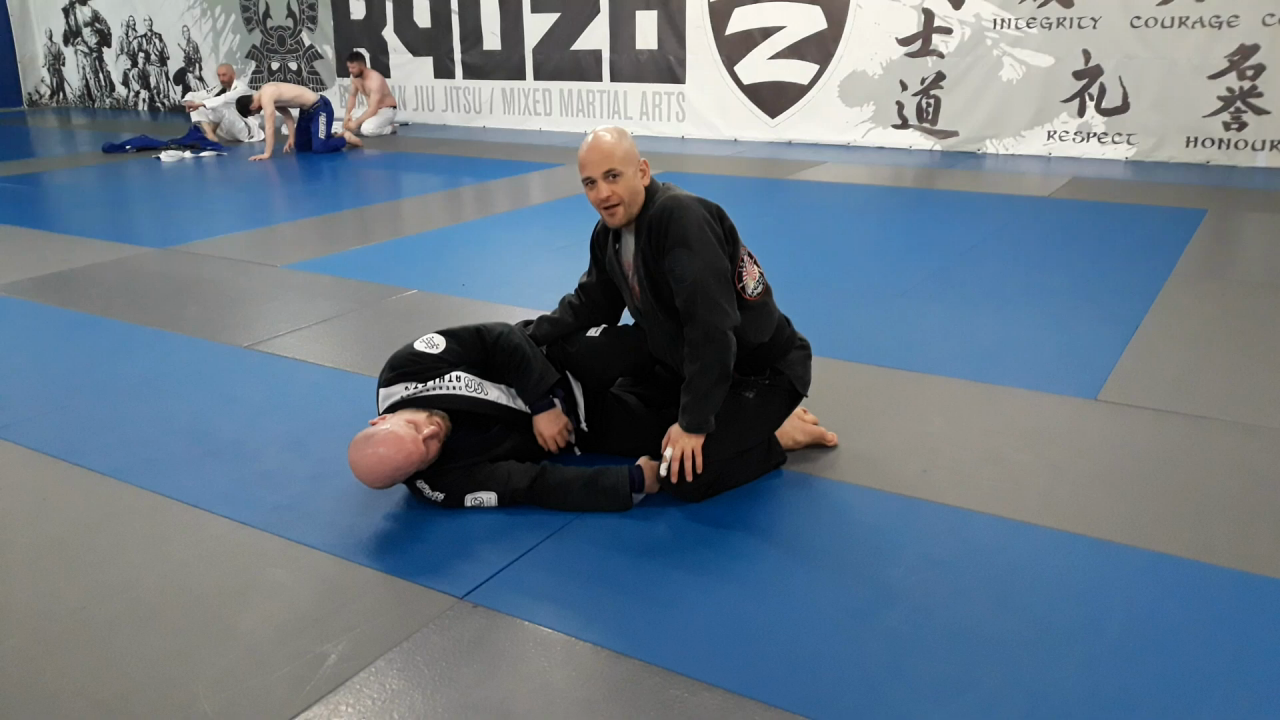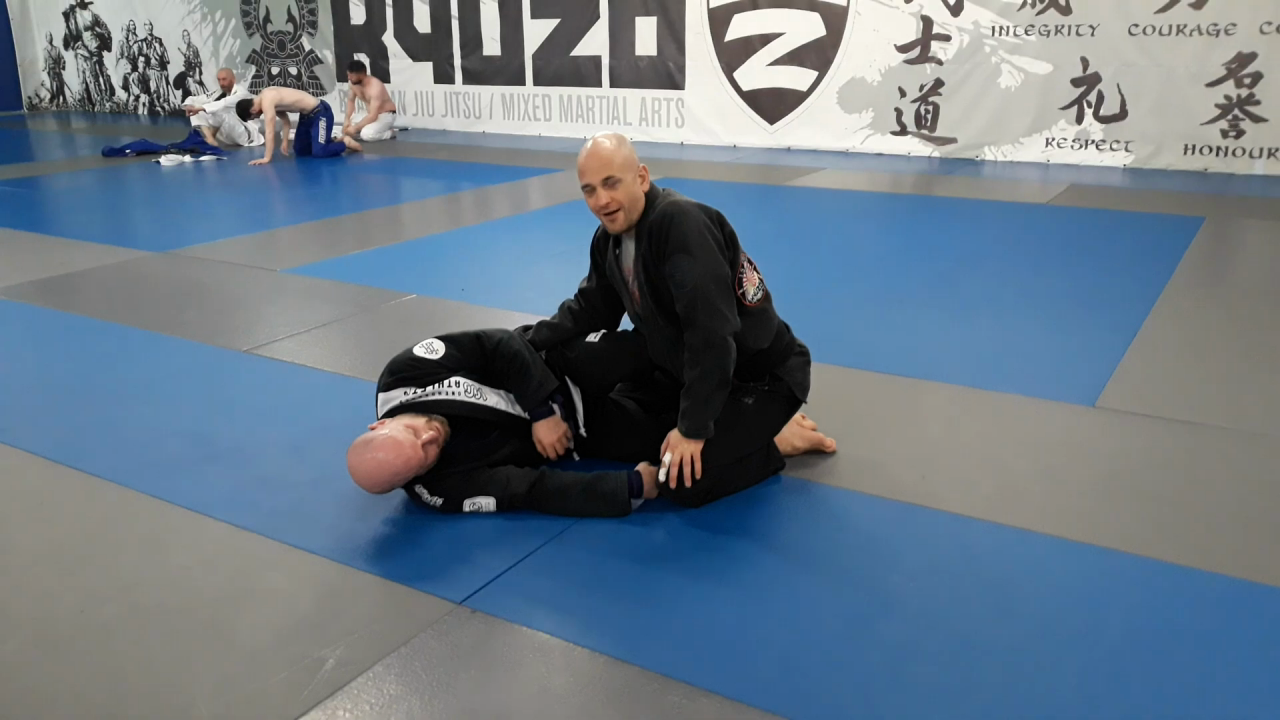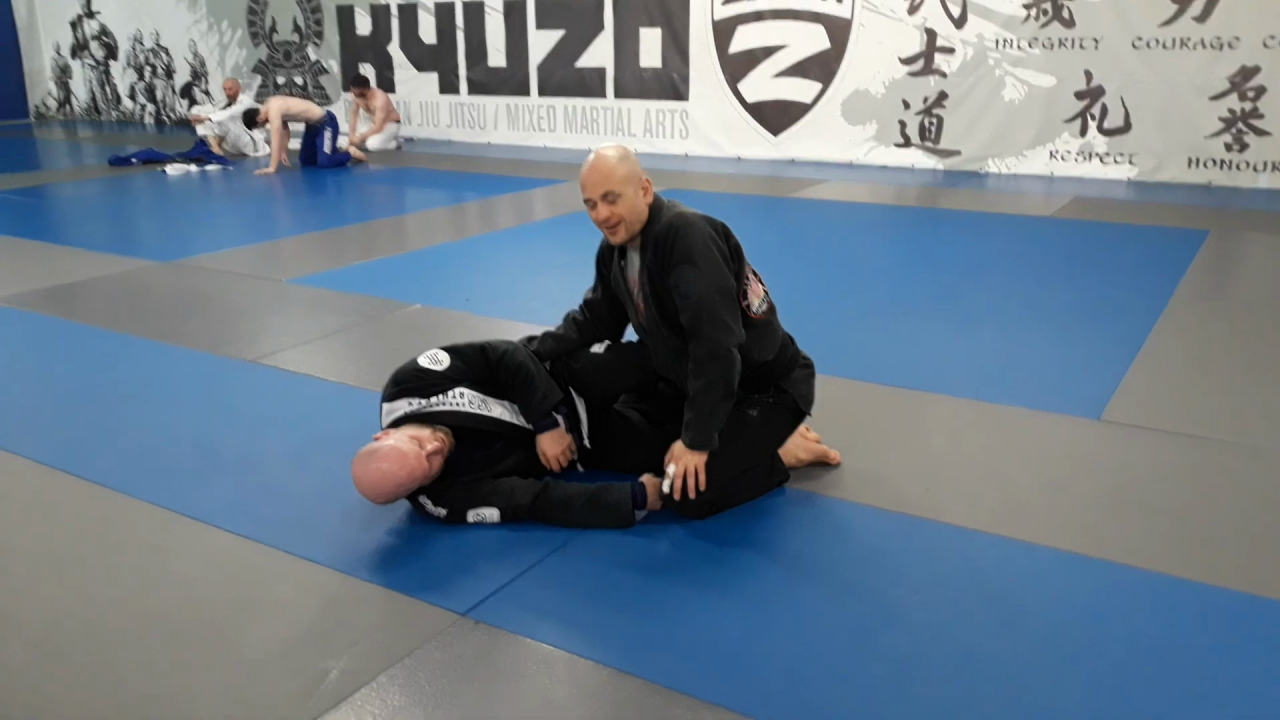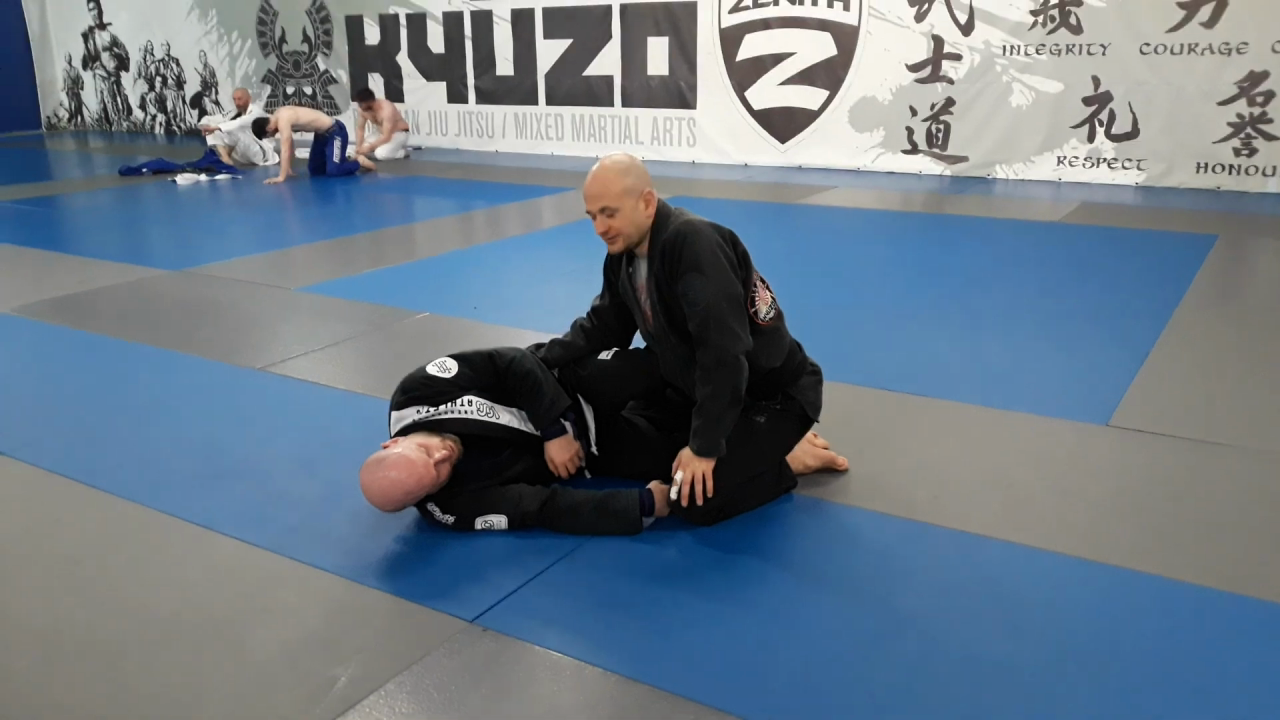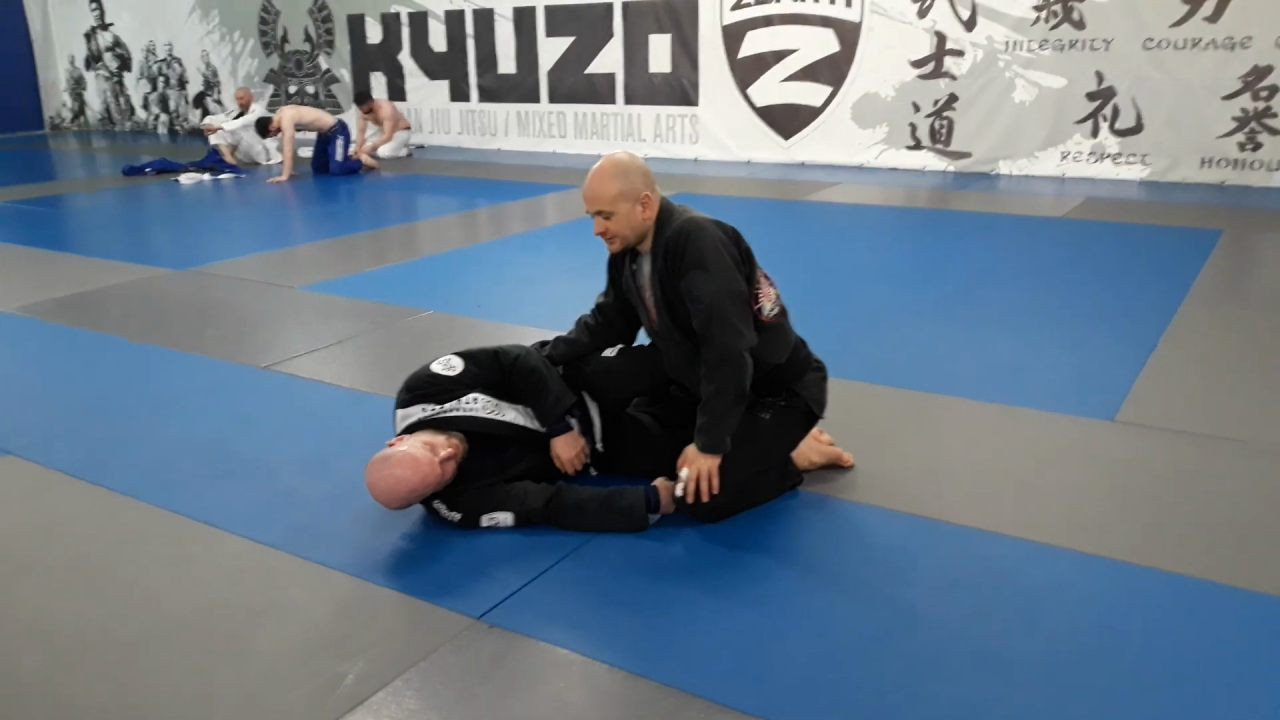
dt=0.1s
person 1, frame 1
left shoulder: (408, 366)
right shoulder: (446, 483)
left elbow: (500, 339)
right elbow: (538, 486)
left wrist: (543, 402)
right wrist: (638, 479)
person 1, frame 2
left shoulder: (407, 371)
right shoulder: (444, 490)
left elbow: (498, 345)
right elbow: (536, 491)
left wrist: (541, 408)
right wrist: (637, 486)
person 1, frame 3
left shoulder: (410, 384)
right shoulder: (450, 501)
left elbow: (504, 356)
right elbow: (542, 502)
left wrist: (546, 422)
right wrist: (642, 497)
left hip: (564, 379)
right hip: (585, 439)
person 1, frame 4
left shoulder: (420, 391)
right shoulder: (458, 508)
left elbow: (511, 364)
right elbow: (549, 509)
left wrist: (554, 428)
right wrist: (649, 504)
left hip: (572, 388)
right hip: (592, 446)
person 1, frame 5
left shoulder: (424, 389)
right shoulder: (462, 505)
left elbow: (515, 361)
right elbow: (554, 506)
left wrist: (560, 426)
right wrist: (655, 502)
left hip: (577, 384)
right hip: (596, 442)
person 2, frame 1
left shoulder: (682, 220)
right shoulder: (609, 232)
left elbow: (711, 329)
right elbow: (590, 303)
left wrist: (693, 422)
right wrist: (527, 337)
left hip: (758, 366)
left knee: (687, 480)
left ankle: (781, 431)
person 2, frame 2
left shoulder: (683, 226)
right shoulder: (609, 237)
left elbow: (711, 334)
right elbow: (590, 308)
left wrist: (693, 428)
right wrist: (527, 341)
left hip: (757, 373)
left knee: (685, 485)
left ankle: (779, 437)
person 2, frame 3
left shoulder: (687, 237)
right shoulder: (615, 246)
left elbow: (716, 346)
right elbow: (596, 319)
left wrist: (697, 440)
right wrist: (531, 352)
left hip: (763, 385)
left knee: (689, 495)
left ankle: (787, 450)
person 2, frame 4
left shoulder: (695, 245)
right shoulder: (622, 254)
left elbow: (724, 353)
right elbow: (603, 326)
left wrist: (704, 446)
right wrist: (539, 359)
left hip: (771, 392)
left knee: (697, 502)
left ankle: (793, 457)
person 2, frame 5
left shoulder: (698, 243)
right shoulder: (626, 251)
left elbow: (728, 350)
right elbow: (607, 323)
left wrist: (710, 443)
right wrist: (545, 357)
left hip: (775, 388)
left knee: (702, 500)
left ankle: (798, 452)
